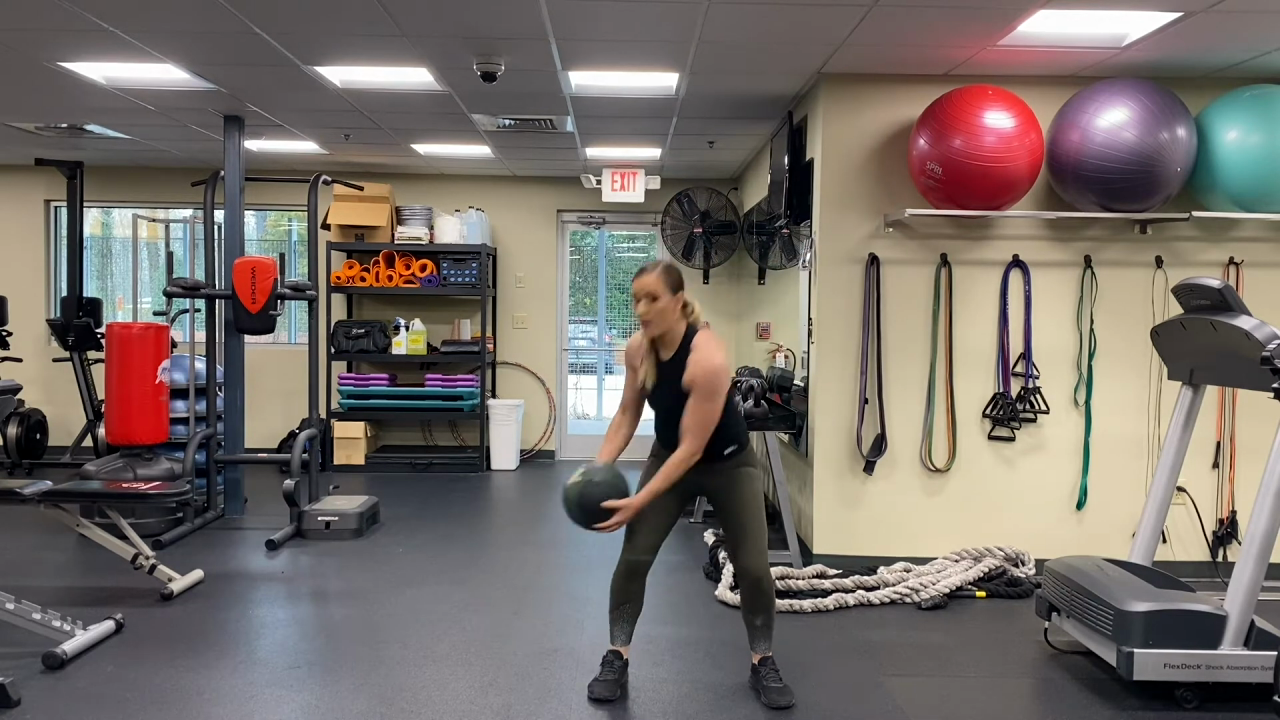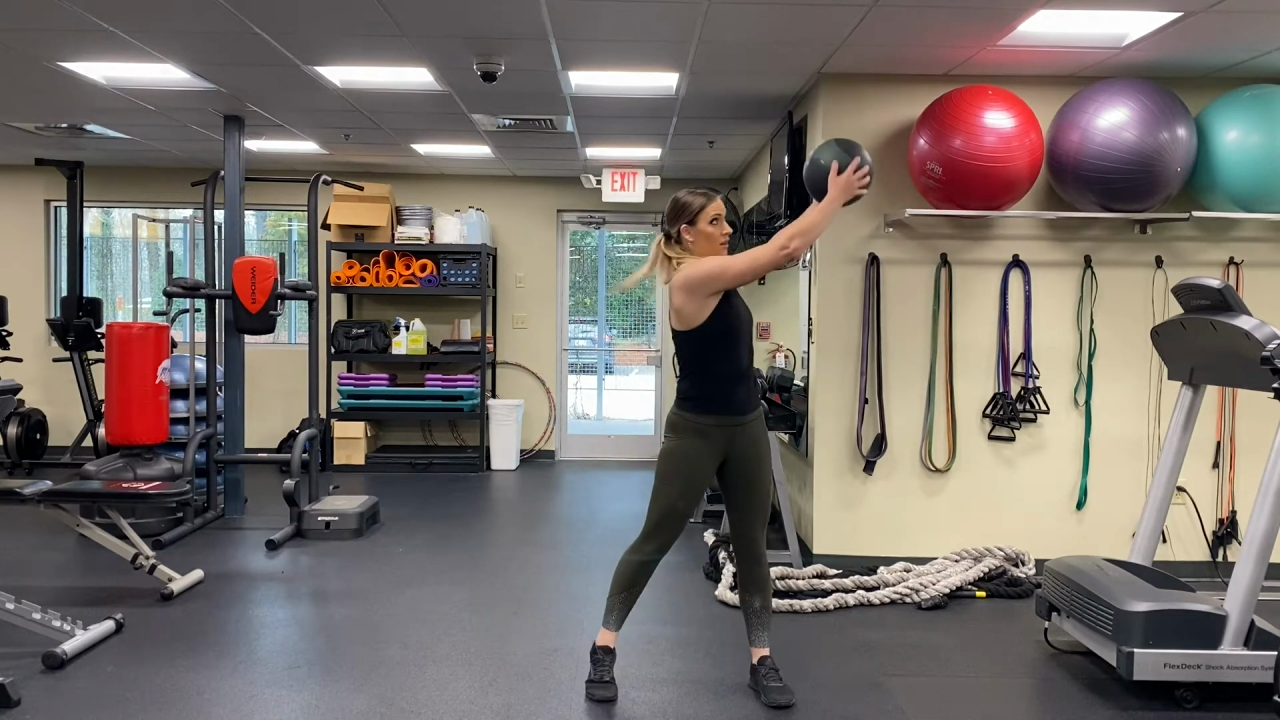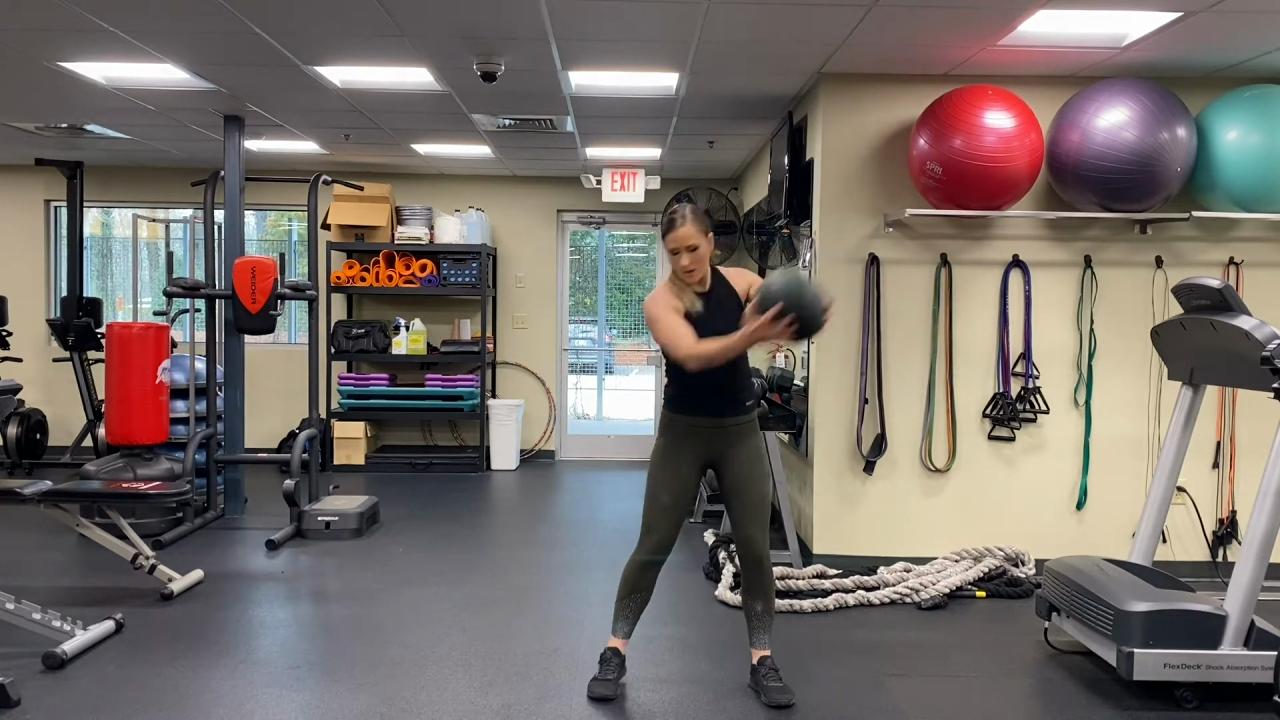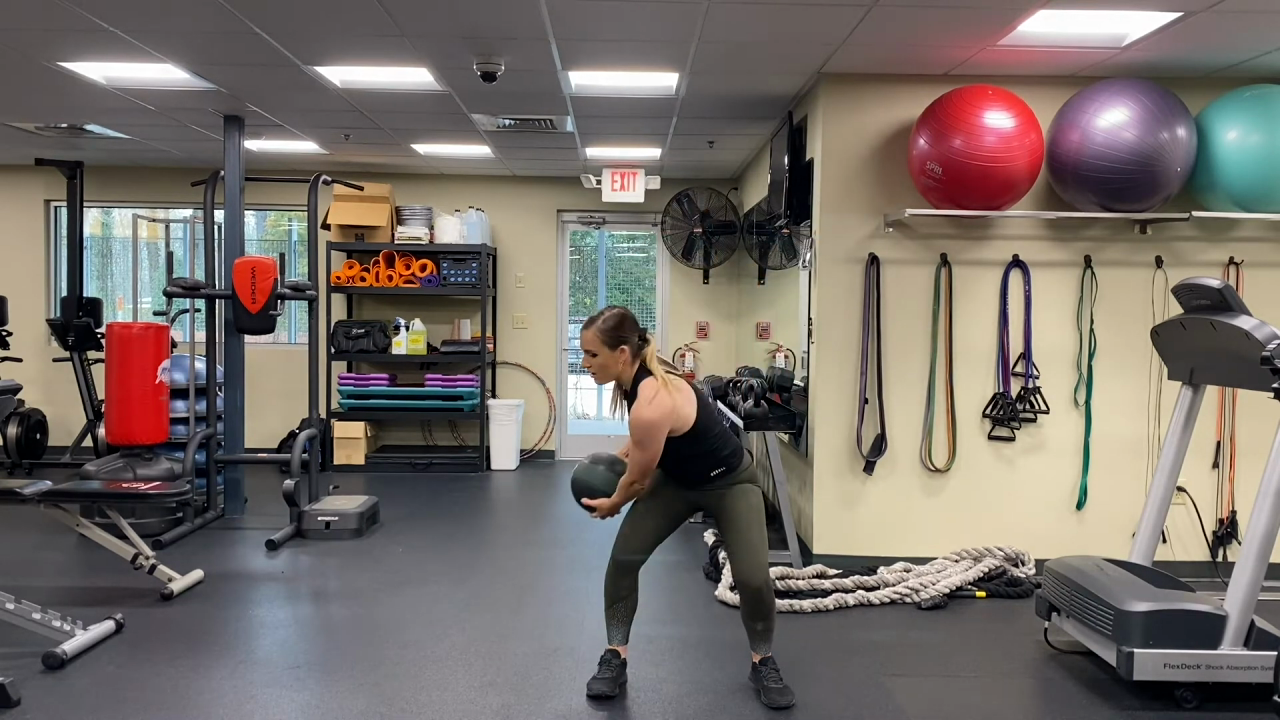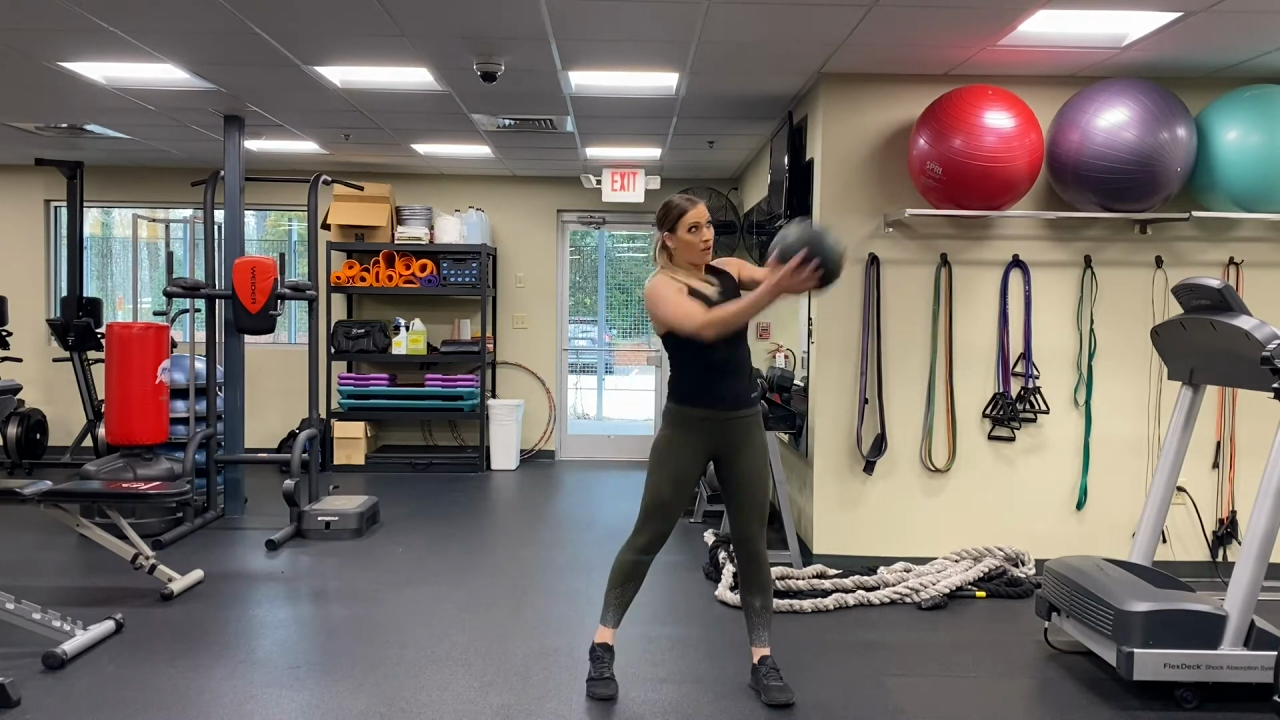
dt=0.5s
person 1, frame 1
left shoulder: (707, 361)
right shoulder: (638, 350)
left elbow: (691, 451)
right elbow: (627, 412)
left wrist: (638, 502)
right wrist: (598, 468)
left hip: (727, 464)
right hip: (669, 460)
left knee: (754, 568)
right knee: (634, 557)
left ankle: (762, 661)
right ankle: (616, 656)
person 1, frame 2
left shoulder: (717, 270)
right shoulder: (693, 276)
left elbow: (778, 251)
right elbow: (781, 249)
left wrist: (832, 199)
right wrist: (836, 197)
left hip: (746, 426)
right hip: (696, 431)
left knee: (752, 546)
right knee: (654, 541)
left ankle: (761, 659)
right ankle: (604, 647)
person 1, frame 3
left shoulder: (740, 281)
right shoulder: (660, 301)
left elbow: (786, 306)
right elbow: (693, 355)
right wrist: (746, 336)
left hip: (738, 432)
right hip: (683, 432)
left knee: (755, 548)
right knee: (653, 548)
left ankle: (762, 661)
right ankle: (614, 653)
person 1, frame 4
left shoulder: (653, 404)
right shoulder: (634, 380)
left elbow: (640, 478)
left wrist: (612, 504)
right wrist: (615, 460)
left hip: (728, 482)
right hip: (675, 478)
left knee: (754, 579)
right knee: (624, 558)
left ankle: (762, 662)
right ankle: (615, 657)
person 1, frame 5
left shoulder: (730, 270)
right shoulder: (662, 288)
left elbow: (775, 278)
right elbow: (707, 326)
left wrist: (805, 276)
right wrist: (770, 293)
left hip: (743, 422)
right hip: (687, 425)
left knee: (753, 544)
right knee: (648, 538)
left ankle: (762, 658)
right ankle: (603, 646)
